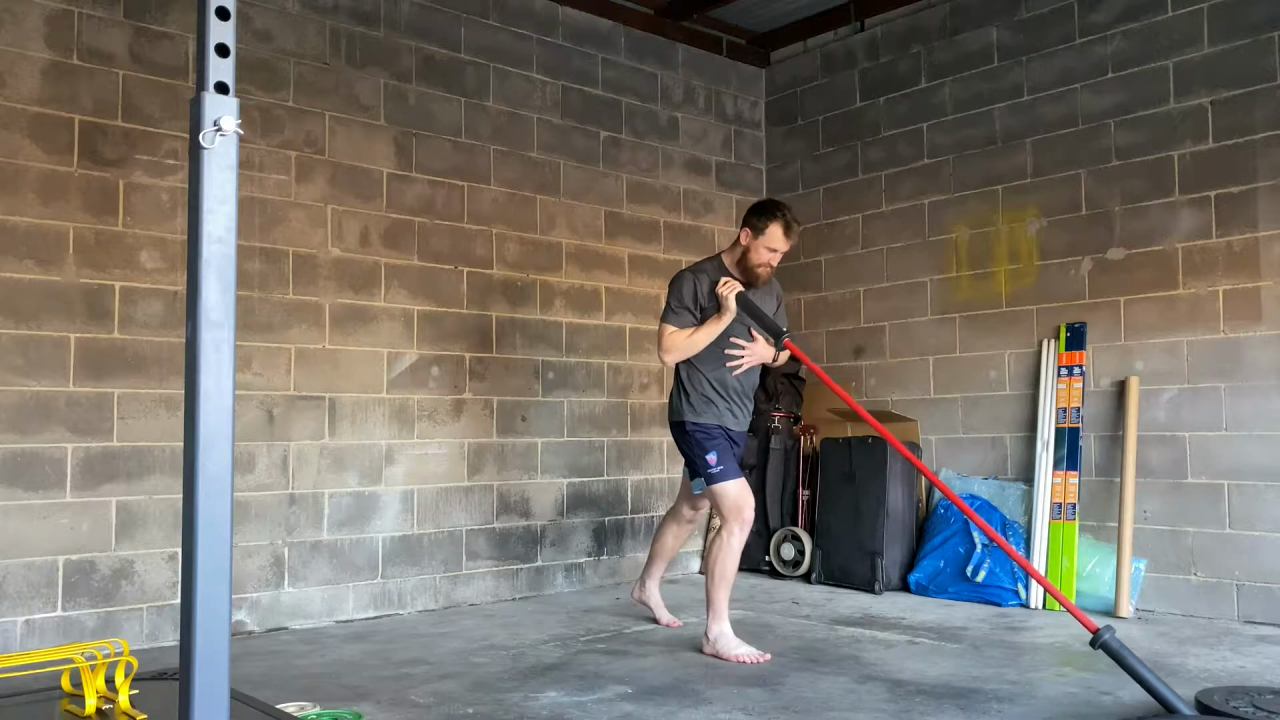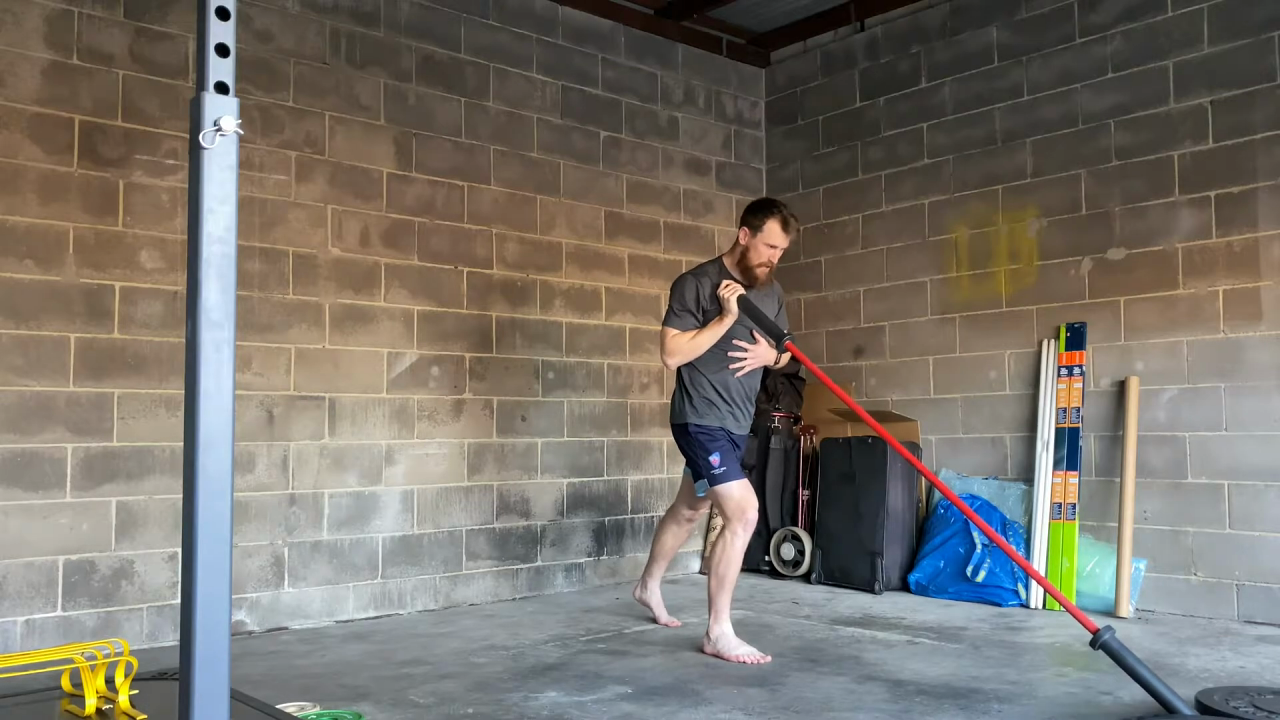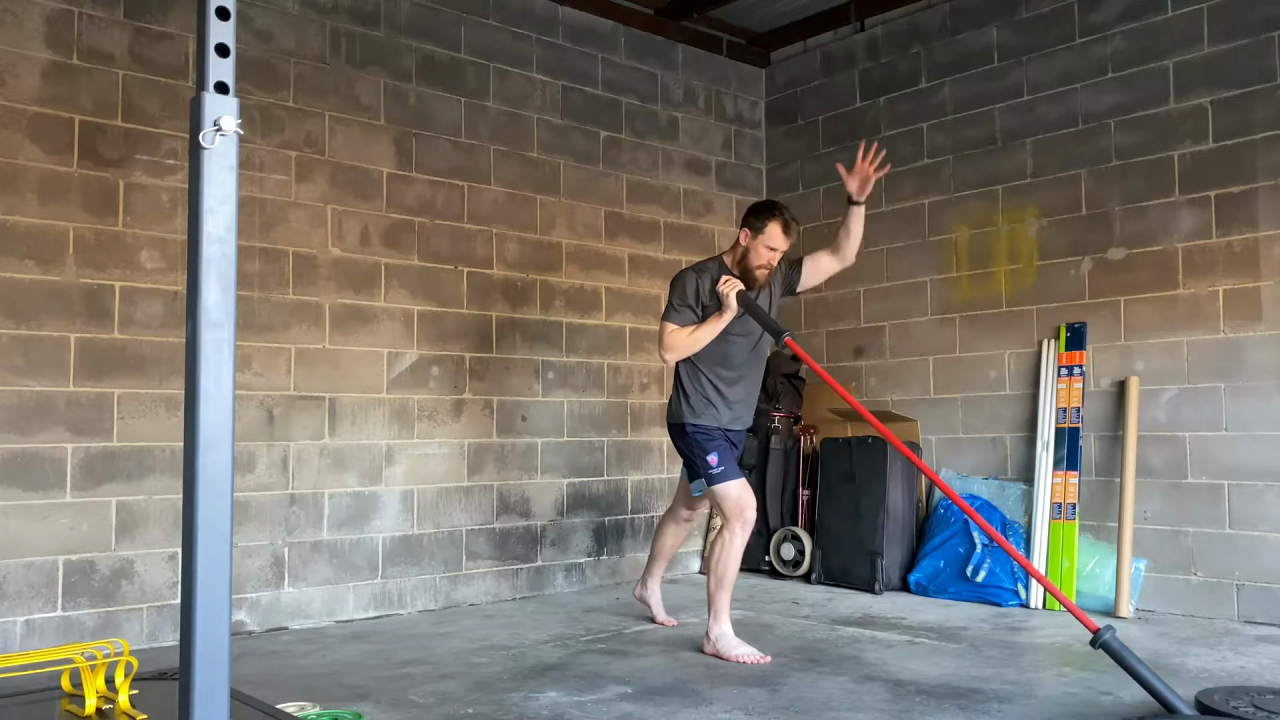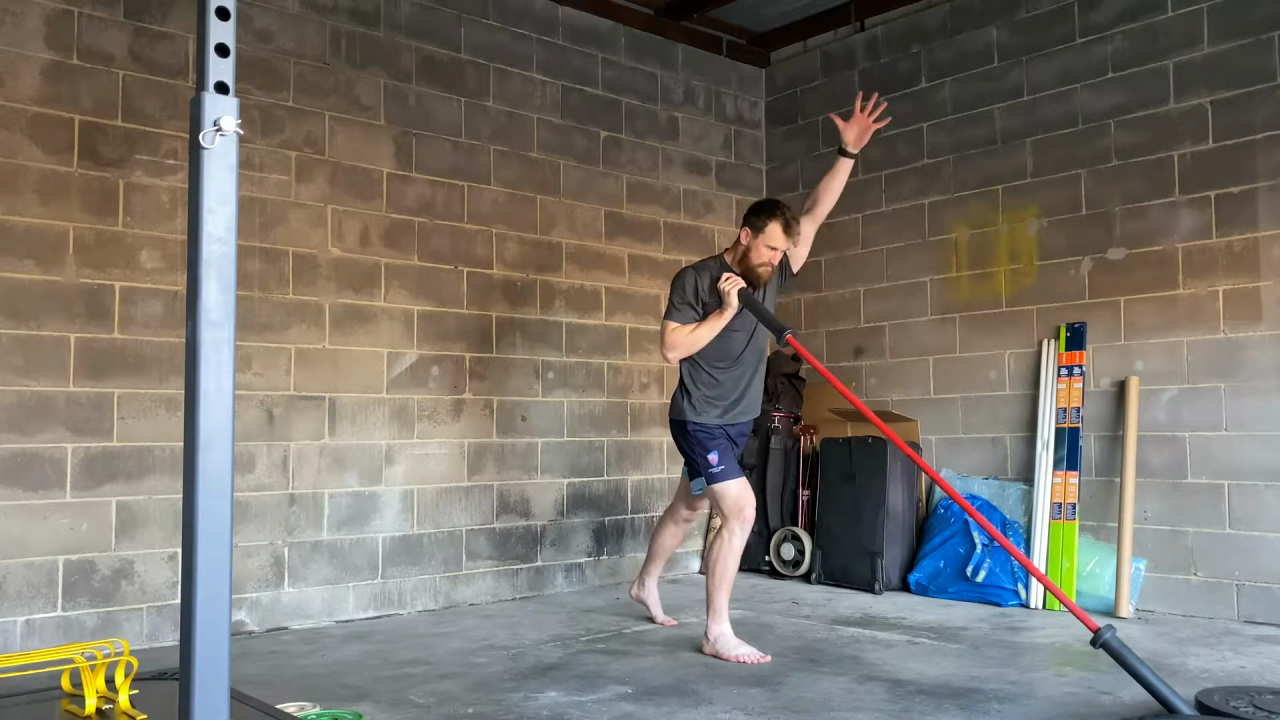
dt=0.7s
person 1, frame 1
left shoulder: (769, 288)
right shoulder: (694, 281)
left elbow: (785, 348)
right elbow: (669, 350)
left wrist: (769, 351)
right wrist: (723, 315)
left hip: (734, 420)
right hip: (699, 418)
left knee: (690, 509)
right knee: (739, 512)
left ankle: (648, 585)
right ankle: (717, 632)
person 1, frame 2
left shoulder: (770, 289)
right shoulder: (696, 283)
left elbow: (786, 349)
right elbow: (672, 353)
left wrist: (772, 355)
right wrist: (726, 317)
left hip: (736, 422)
right hip: (701, 419)
left knee: (689, 509)
right knee: (744, 513)
left ankle: (649, 584)
right ankle: (718, 633)
person 1, frame 3
left shoulder: (777, 277)
right shoulder: (694, 280)
left elbow: (843, 255)
right elbow: (670, 349)
left wrist: (857, 199)
right wrist: (725, 314)
left hip: (733, 424)
right hip: (699, 420)
left knee: (687, 508)
right knee: (741, 512)
left ankle: (649, 585)
right ankle: (718, 633)
person 1, frame 4
left shoulder: (771, 273)
right shoulder: (696, 278)
left elbow: (816, 213)
right elbow: (672, 348)
left wrist: (849, 151)
right wrist: (724, 310)
left hip: (737, 420)
right hip: (700, 420)
left knee: (687, 507)
right knee: (741, 512)
left ankle: (645, 584)
right ankle: (717, 633)
